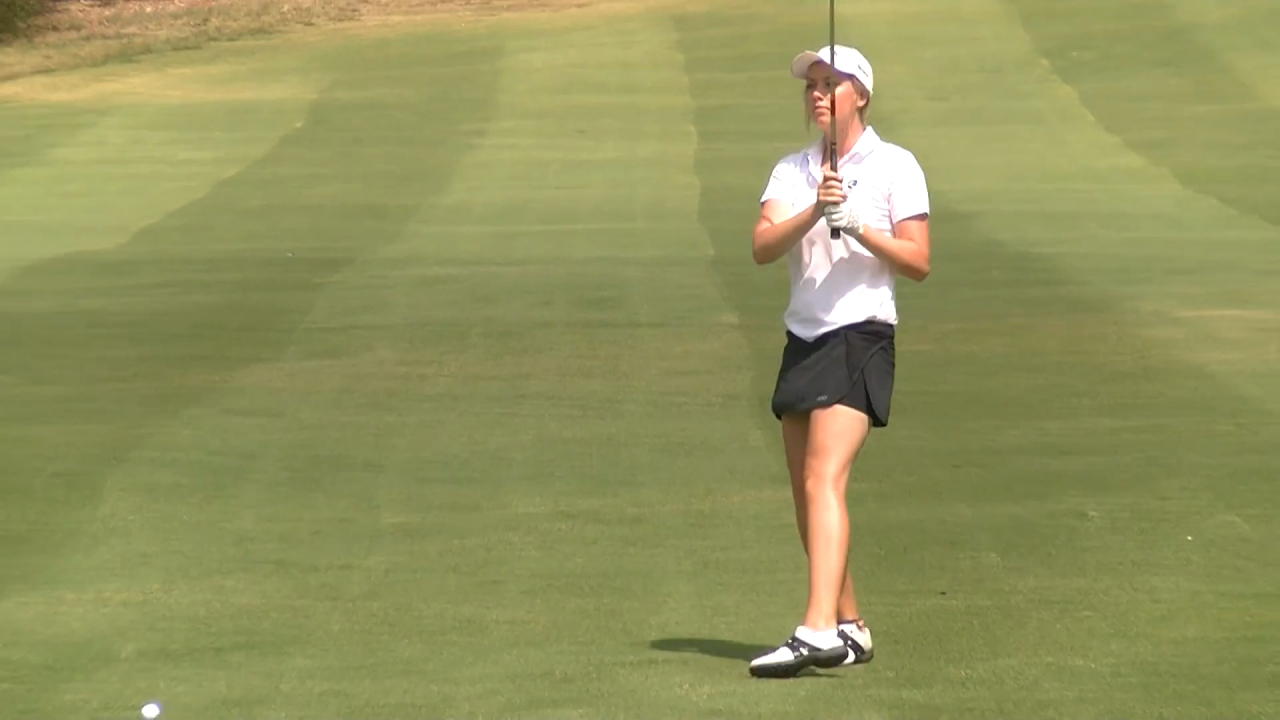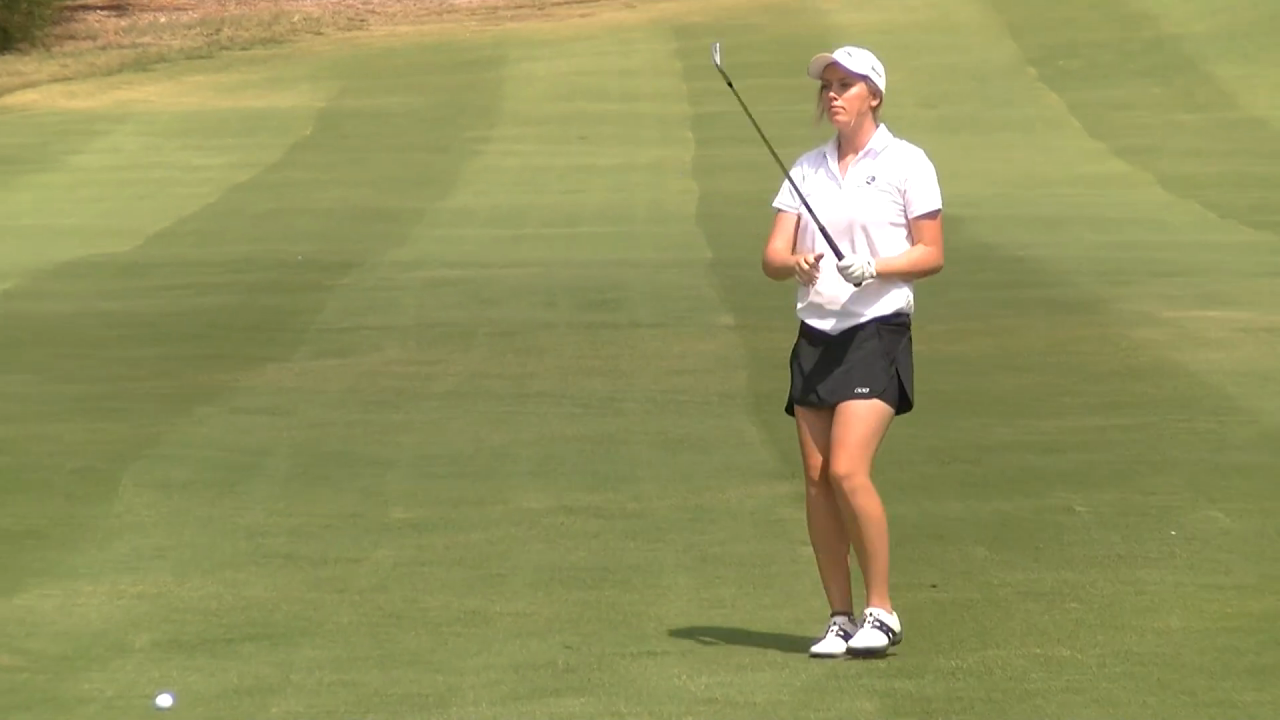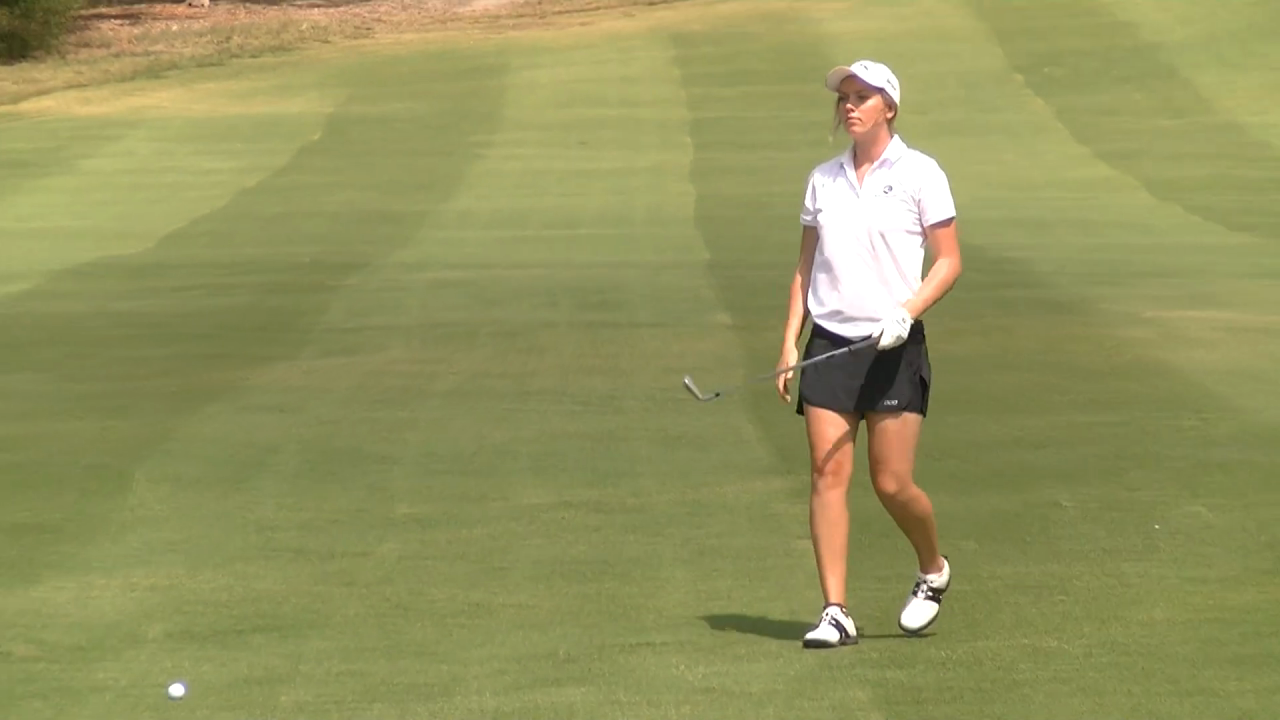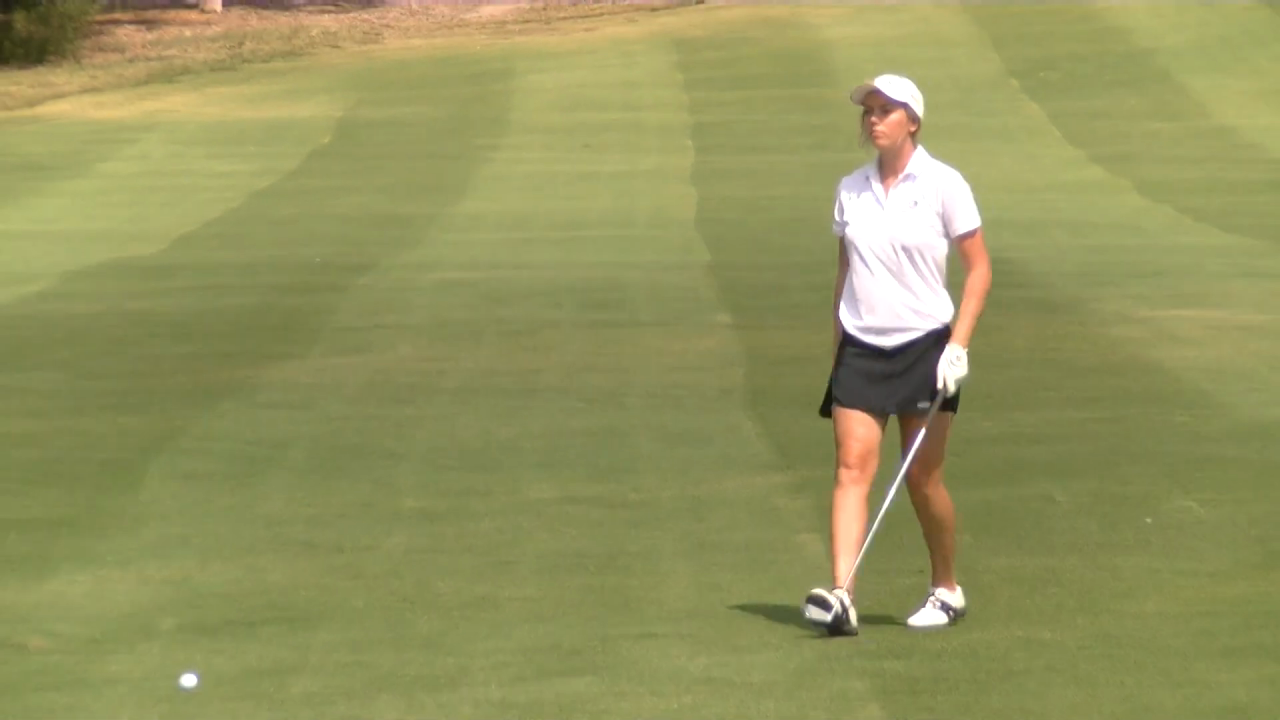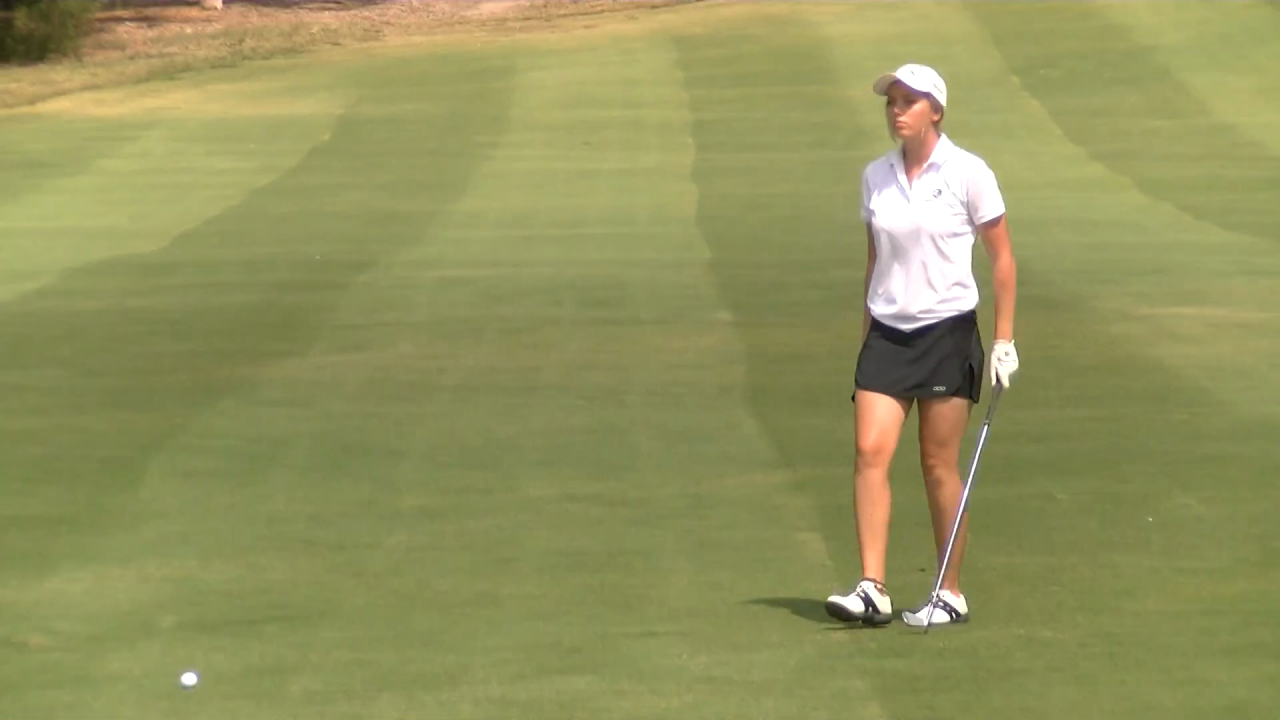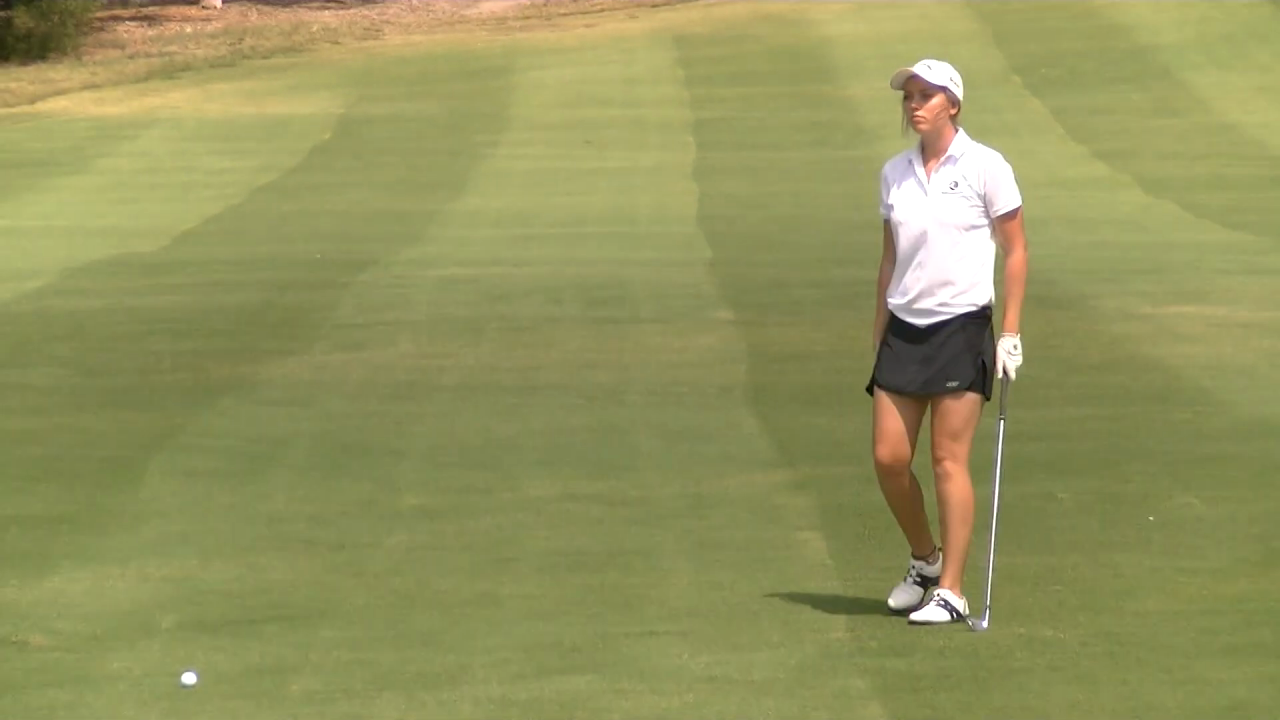
dt=0.2s
person 1, frame 1
left shoulder: (895, 165)
right shoulder: (790, 169)
left elbow: (918, 262)
right elbow: (762, 246)
left wrist: (857, 224)
right wrist: (815, 210)
left hip: (858, 340)
right hip: (801, 343)
left knee: (822, 485)
right knee: (808, 493)
left ankle: (818, 631)
right ankle: (850, 626)
person 1, frame 2
left shoulder: (907, 162)
right shoulder: (806, 169)
left elbow: (932, 255)
right elbow: (772, 256)
left wrist: (873, 264)
right wrist: (796, 264)
left hip: (877, 334)
right hip: (815, 340)
left knee: (847, 472)
right knee: (817, 482)
left ankle: (880, 611)
right ankle: (842, 618)
person 1, frame 3
left shoulder: (920, 172)
right shoulder: (822, 178)
left elbow: (950, 262)
right elbow: (804, 265)
left wrist: (907, 311)
right wrist: (789, 340)
left hip: (891, 348)
right hip: (828, 345)
left knee: (892, 483)
right knee: (827, 475)
left ankle: (933, 569)
right ankle: (836, 611)
person 1, frame 4
left shoulder: (944, 184)
right shoulder: (850, 189)
left elbow: (979, 270)
left wrist: (959, 345)
right wrist: (834, 350)
left hip: (922, 350)
right hip: (860, 350)
left knee: (922, 483)
right knee: (851, 469)
left ankle: (946, 588)
right ankle: (840, 595)
person 1, frame 5
left shoulder: (969, 173)
right shoulder: (875, 176)
left elbow: (1003, 258)
left wrist: (1005, 339)
right wrist: (866, 330)
left hip: (947, 333)
right hip: (886, 335)
left knee: (938, 467)
right knee: (869, 454)
left ankle: (951, 594)
right ankle: (872, 588)
person 1, frame 6
left shoulder: (987, 166)
right shoulder: (894, 171)
left elbow: (1015, 253)
left wrist: (1011, 333)
right wrist: (878, 331)
left hip: (962, 328)
right hip: (904, 331)
left knee: (948, 461)
right knee: (888, 458)
left ankle: (951, 592)
right ankle: (925, 560)
